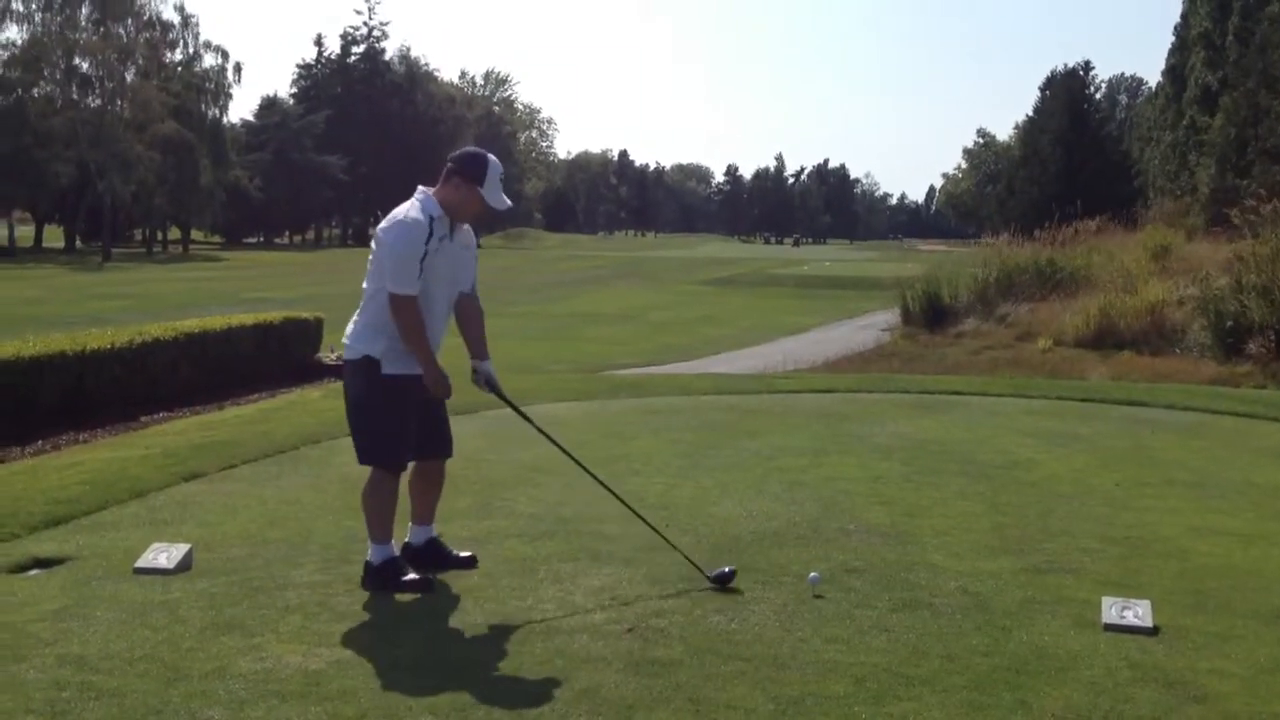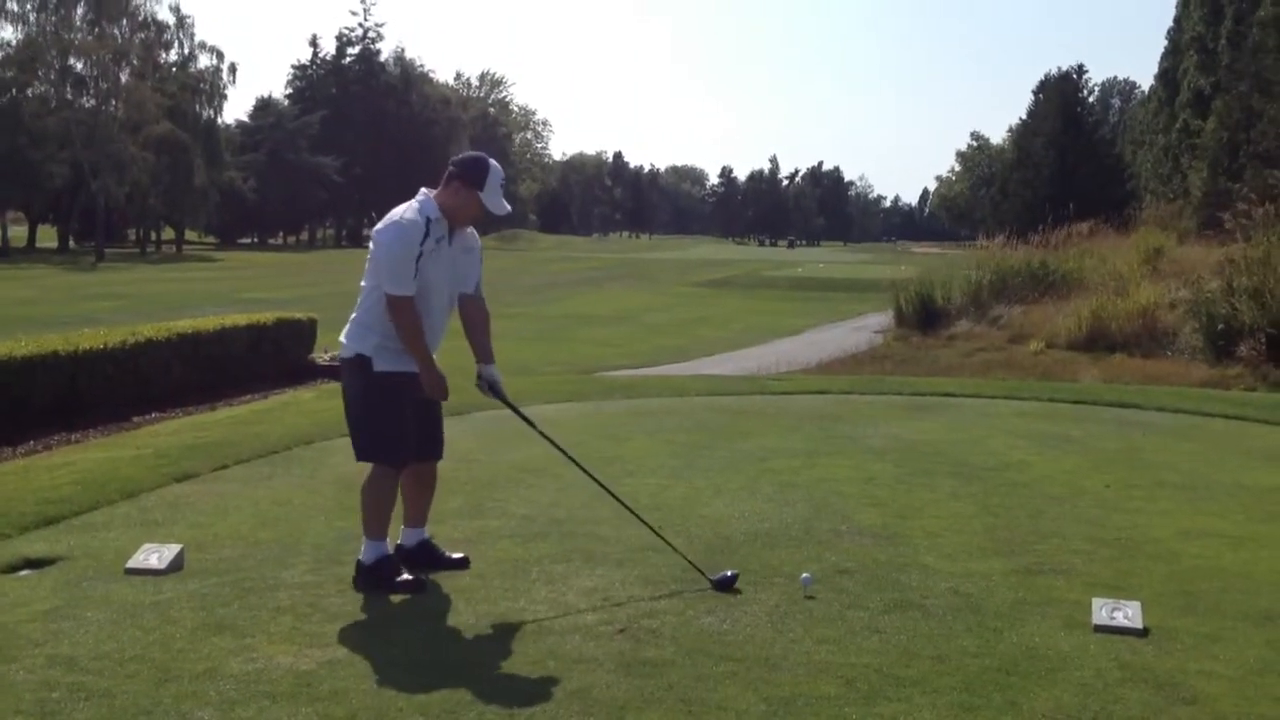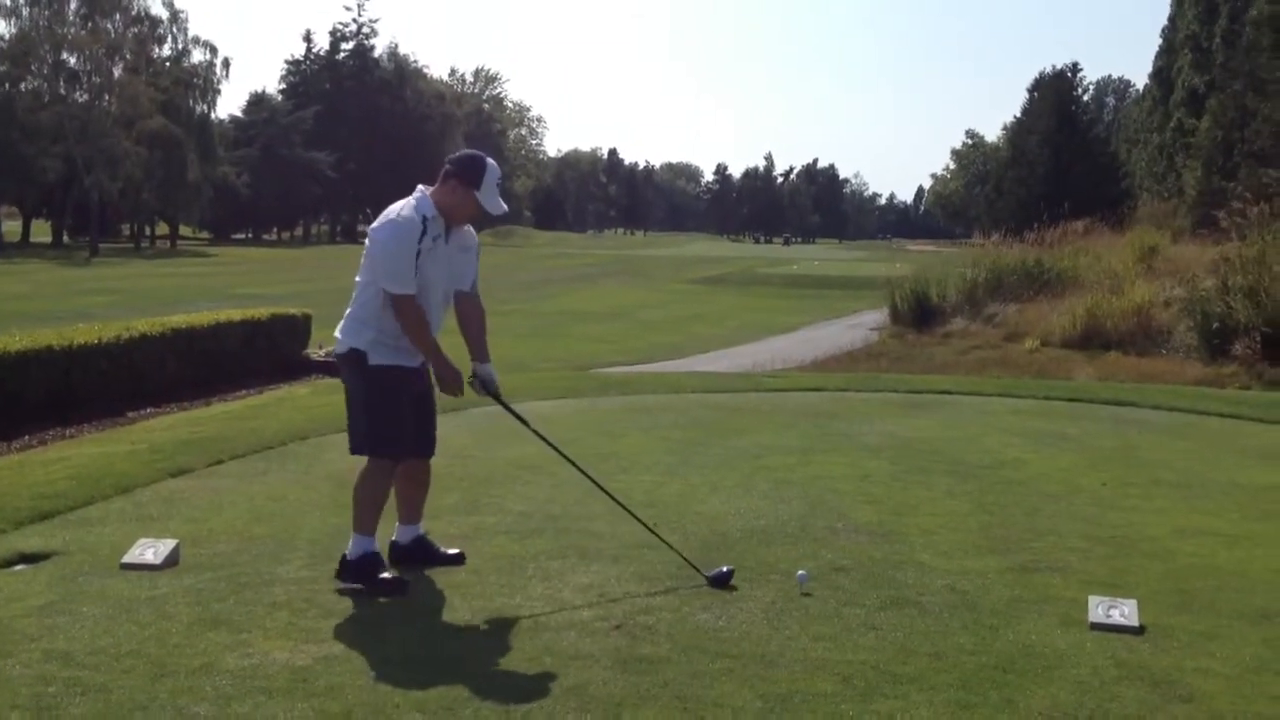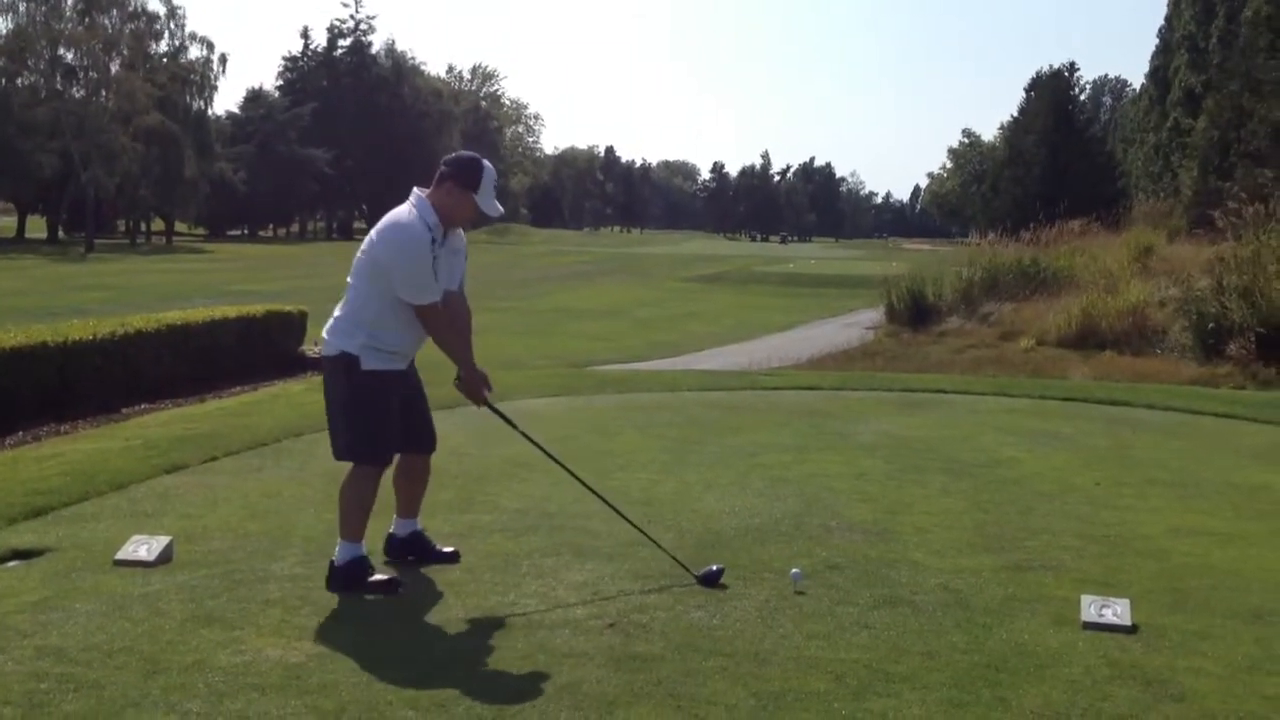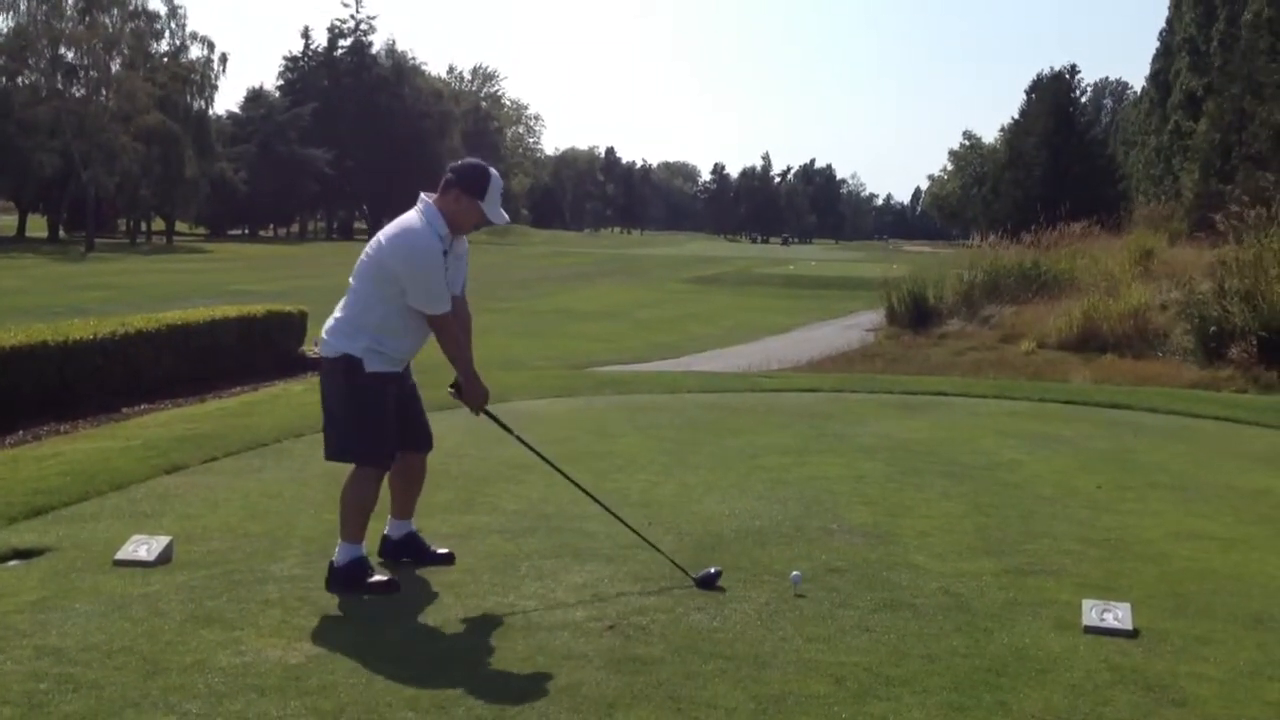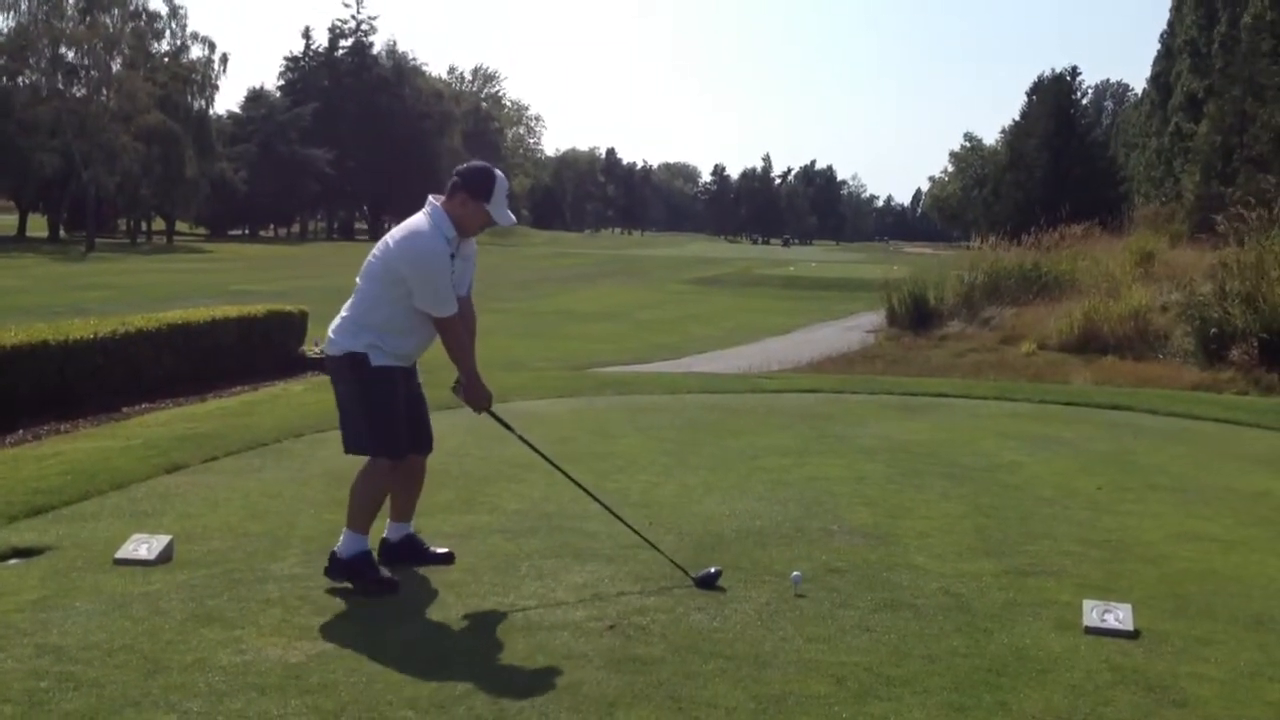
dt=0.2s
person 1, frame 1
left shoulder: (461, 234)
right shoulder: (408, 227)
left elbow: (466, 301)
right elbow: (404, 306)
left wrist: (481, 361)
right wrist: (432, 369)
left hip: (417, 364)
right hip: (379, 361)
left knee: (434, 455)
right knee: (388, 464)
left ankle: (421, 543)
right ankle: (381, 562)
person 1, frame 2
left shoulder: (466, 239)
right shoulder: (404, 228)
left elbow: (472, 304)
right elbow: (400, 306)
left wrist: (486, 365)
right wrist: (429, 369)
left hip: (414, 364)
right hip: (376, 359)
left knee: (424, 457)
right knee: (389, 461)
left ankle: (414, 543)
right ankle: (374, 560)
person 1, frame 3
left shoulder: (463, 236)
right shoulder: (401, 225)
left elbow: (468, 301)
right elbow: (404, 305)
left wrist: (483, 364)
right wrist: (442, 364)
left hip: (411, 357)
right hip: (371, 352)
left knee: (418, 454)
right knee: (386, 455)
left ankle: (409, 539)
right ankle: (359, 556)
person 1, frame 4
left shoulder: (451, 235)
right shoulder: (406, 232)
left elbow: (454, 303)
right elbow: (429, 313)
left wrist: (469, 368)
right wrist: (468, 370)
left hip: (395, 357)
right hip: (359, 355)
left knee: (419, 448)
right knee: (371, 459)
left ankle: (405, 534)
right ankle: (347, 562)
person 1, frame 5
left shoulder: (452, 238)
right shoulder: (418, 241)
left elbow: (458, 309)
right elbow: (441, 322)
left wrist: (467, 376)
right wrist: (470, 379)
left hip: (388, 358)
right hip: (356, 357)
left knee: (415, 447)
right knee: (372, 461)
left ankle: (398, 537)
right ankle: (347, 563)
person 1, frame 6
left shoulder: (459, 240)
right shoulder: (425, 244)
left elbow: (464, 310)
right elbow: (447, 325)
left wrist: (468, 377)
right wrist: (473, 381)
left hip: (394, 356)
right hip: (361, 354)
left knee: (416, 449)
right knee: (387, 454)
left ankle: (398, 539)
right ankle: (350, 554)
